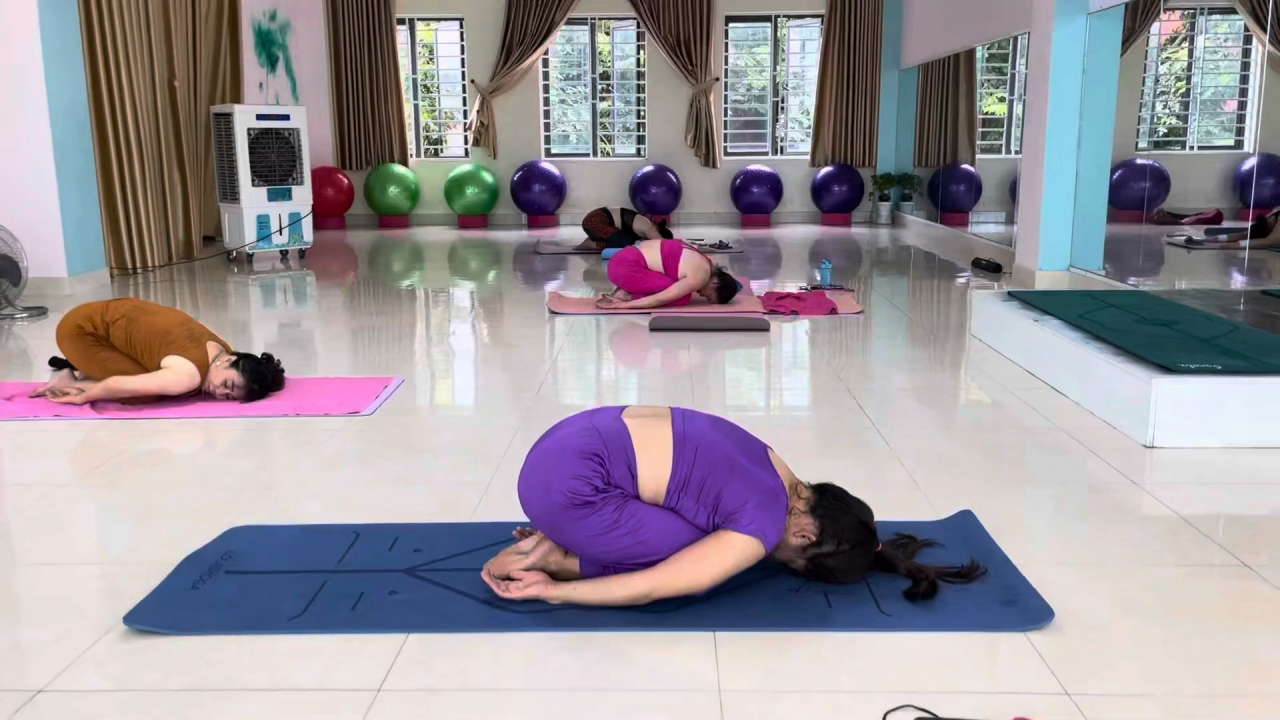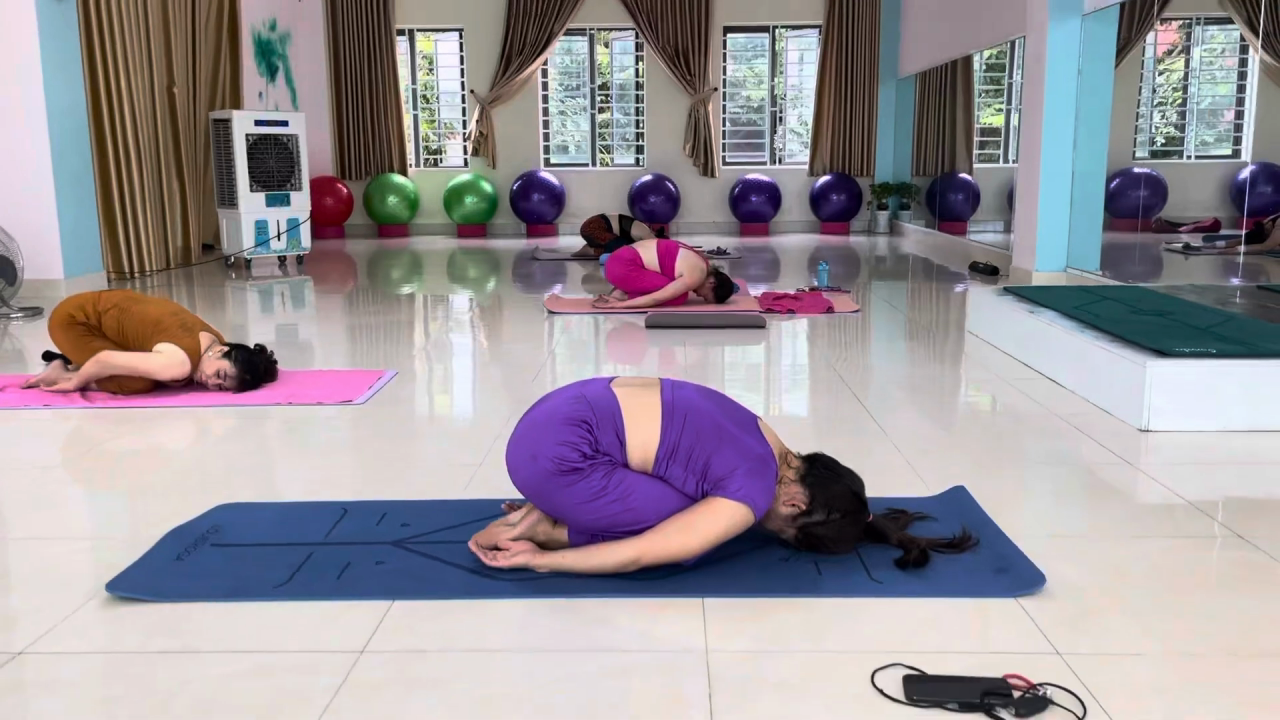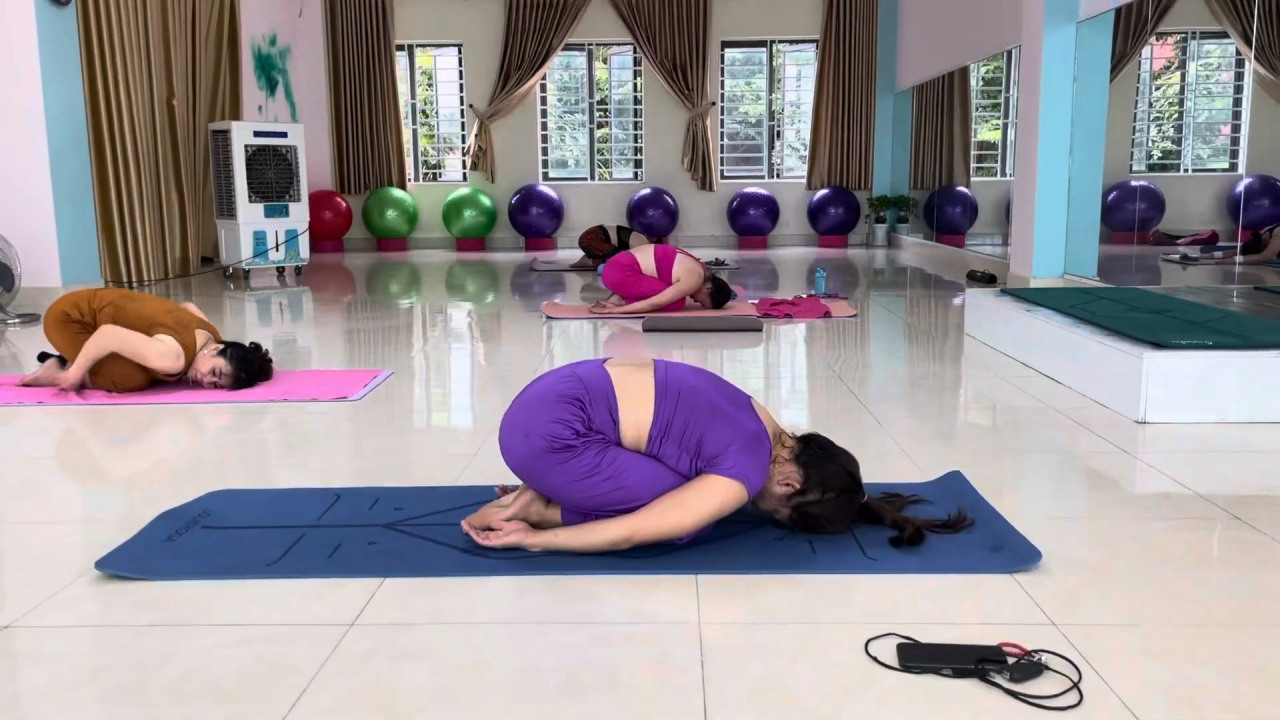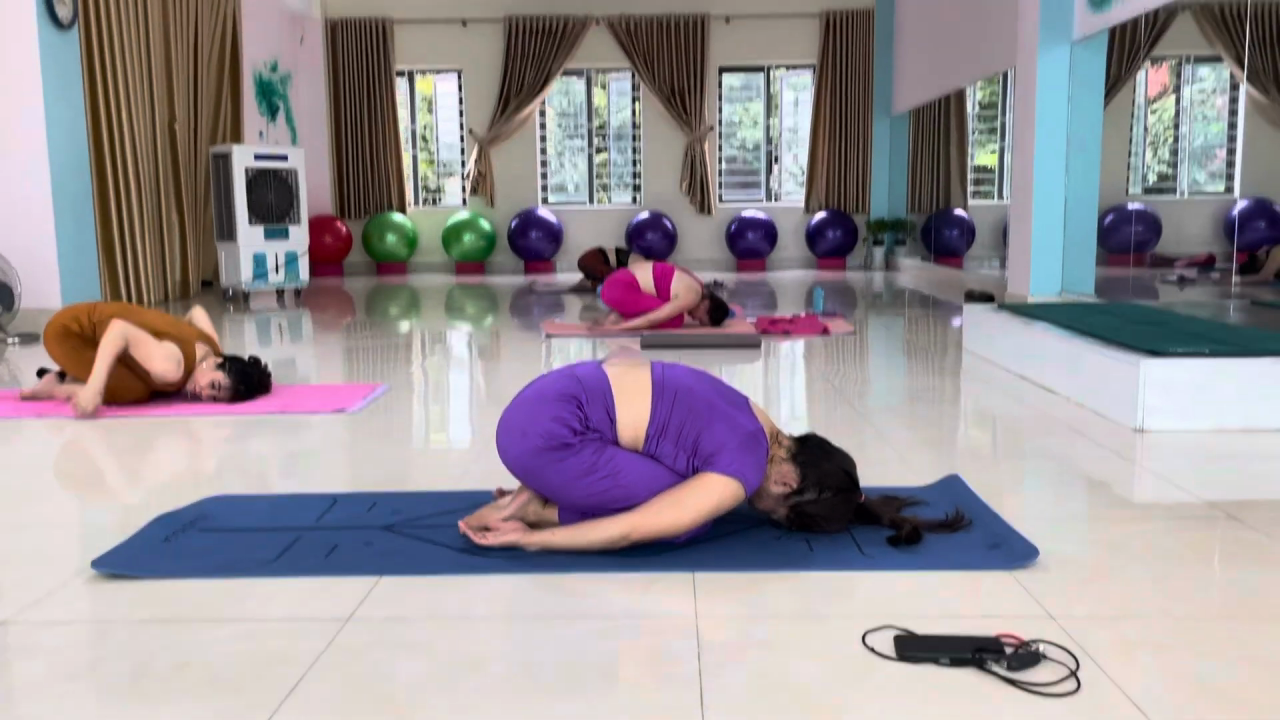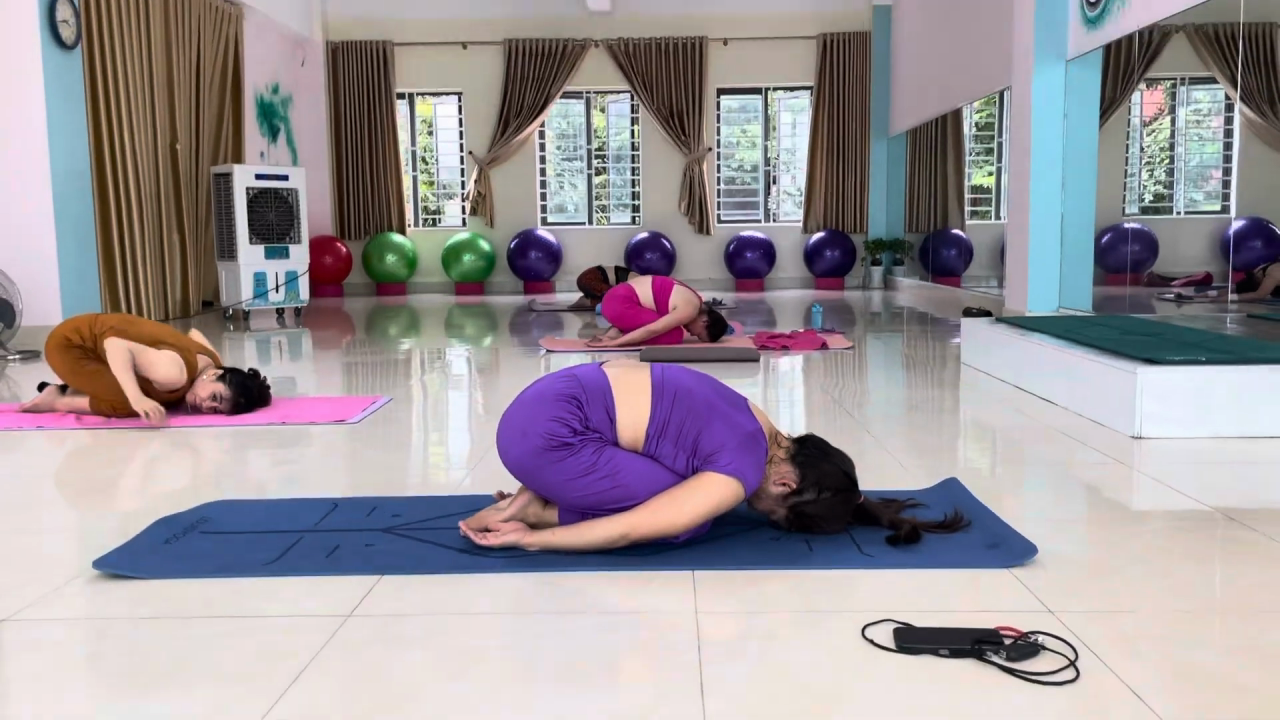
dt=0.2s
person 1, frame 1
left shoulder: (770, 466)
right shoulder: (761, 527)
right elbow: (651, 587)
right wrist: (551, 590)
left hip: (573, 438)
right hip: (566, 486)
right knee: (702, 558)
left ankle: (559, 539)
right ankle: (557, 558)
person 1, frame 2
left shoulder: (761, 440)
right shoulder: (749, 494)
right elbow: (641, 554)
right wrist: (539, 559)
left hip: (560, 412)
right hip: (553, 454)
left knee: (683, 506)
right knee: (692, 531)
left ankle: (548, 512)
right ankle: (547, 530)
person 1, frame 3
left shoulder: (754, 420)
right shoulder: (743, 473)
right elbow: (634, 532)
right wrist: (534, 538)
left hip: (552, 396)
right hip: (546, 433)
left knee: (673, 488)
right knee: (689, 519)
left ankle: (543, 493)
right ankle: (538, 511)
person 1, frame 4
left shoulder: (751, 424)
right shoulder: (739, 473)
right elbow: (632, 530)
right wrist: (531, 538)
left hip: (548, 398)
right hip: (544, 433)
left knee: (671, 485)
right knee: (687, 520)
left ankle: (538, 497)
right ankle: (536, 511)
person 1, frame 5
left shoulder: (752, 424)
right shoulder: (738, 472)
right elbow: (631, 530)
right wrist: (532, 539)
left hip: (549, 400)
right hip: (544, 433)
left knee: (674, 486)
right knee: (689, 521)
left ankle: (539, 499)
right ankle: (538, 513)
person 2, frame 1
left shoulder: (220, 351)
right shoulder: (189, 375)
right elbow: (117, 385)
right wrist: (83, 397)
left hip: (115, 318)
right hip: (81, 328)
right knee: (147, 395)
left ankle: (87, 369)
right ankle: (69, 382)
person 2, frame 2
left shoulder: (212, 340)
right shoulder: (180, 363)
right elbow: (105, 360)
right wrist: (75, 383)
left hip: (106, 310)
right hip: (73, 319)
right knee: (139, 384)
left ankle: (75, 360)
right ankle: (62, 374)
person 2, frame 3
left shoulder: (209, 333)
right shoulder: (174, 358)
left elbow: (189, 306)
right elbow: (107, 334)
right wrist: (74, 376)
left hip: (100, 310)
right hip: (68, 317)
right knee: (134, 380)
left ankle: (73, 360)
right ankle: (56, 373)
person 2, frame 4
left shoulder: (210, 347)
right shoulder: (173, 367)
left elbow: (197, 311)
right elbow: (118, 329)
right wrist: (94, 387)
left hip: (96, 324)
right hip: (68, 330)
left knee: (165, 389)
right knee: (133, 393)
left ankle: (72, 378)
right ankle: (54, 388)
person 2, frame 5
left shoulder: (210, 360)
right shoulder: (175, 374)
left elbow: (195, 333)
right elbow: (115, 343)
right wrist: (136, 398)
left hip: (98, 336)
right hip: (69, 342)
left knee: (170, 400)
right knee: (127, 407)
left ankle: (73, 390)
right ankle: (56, 400)
